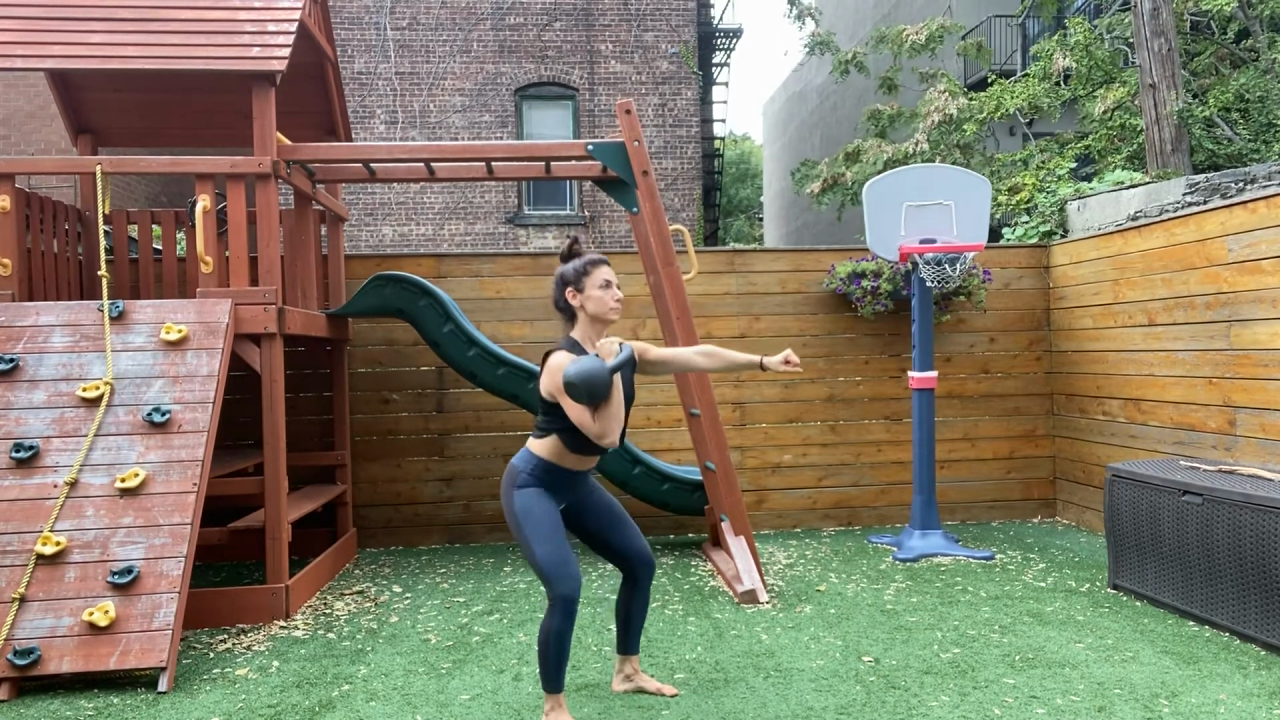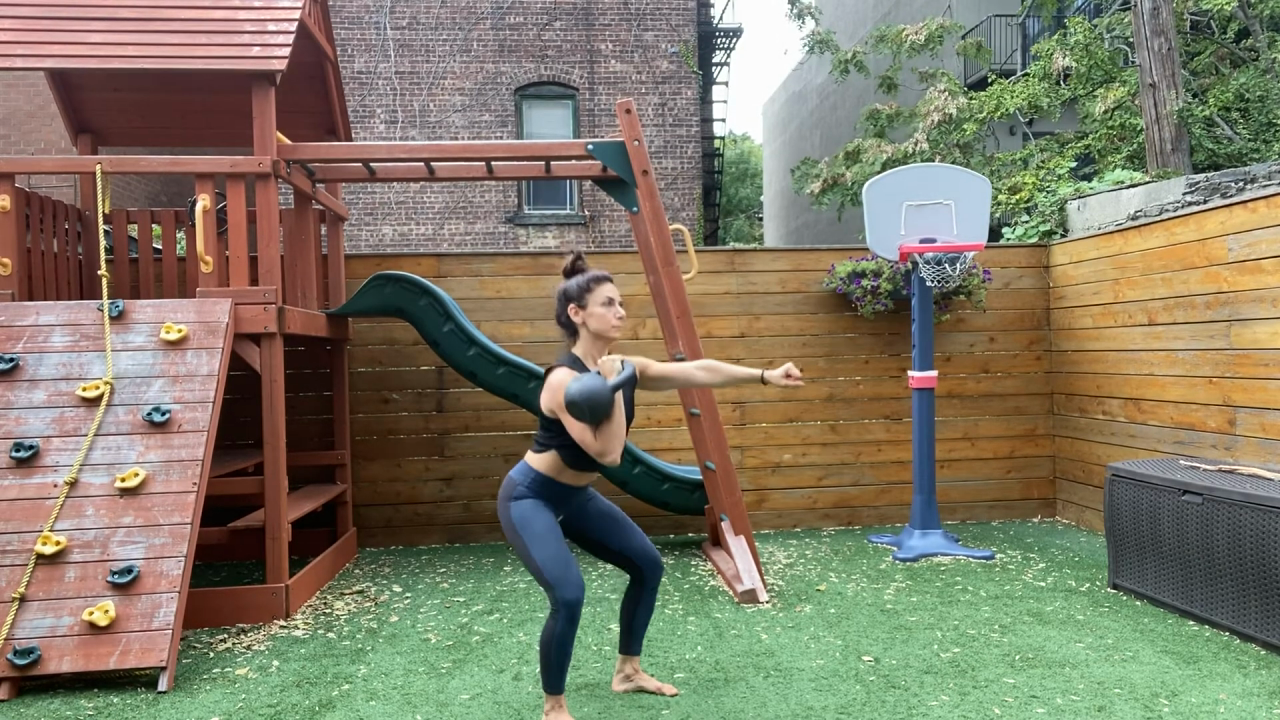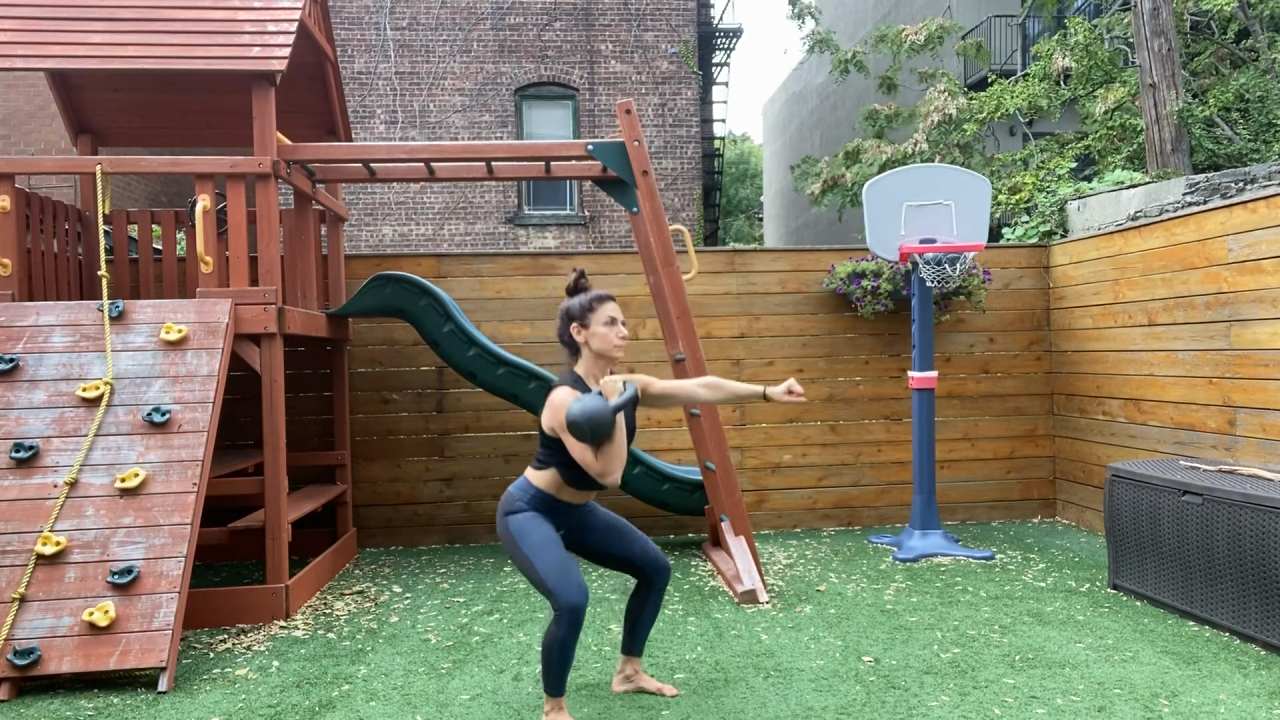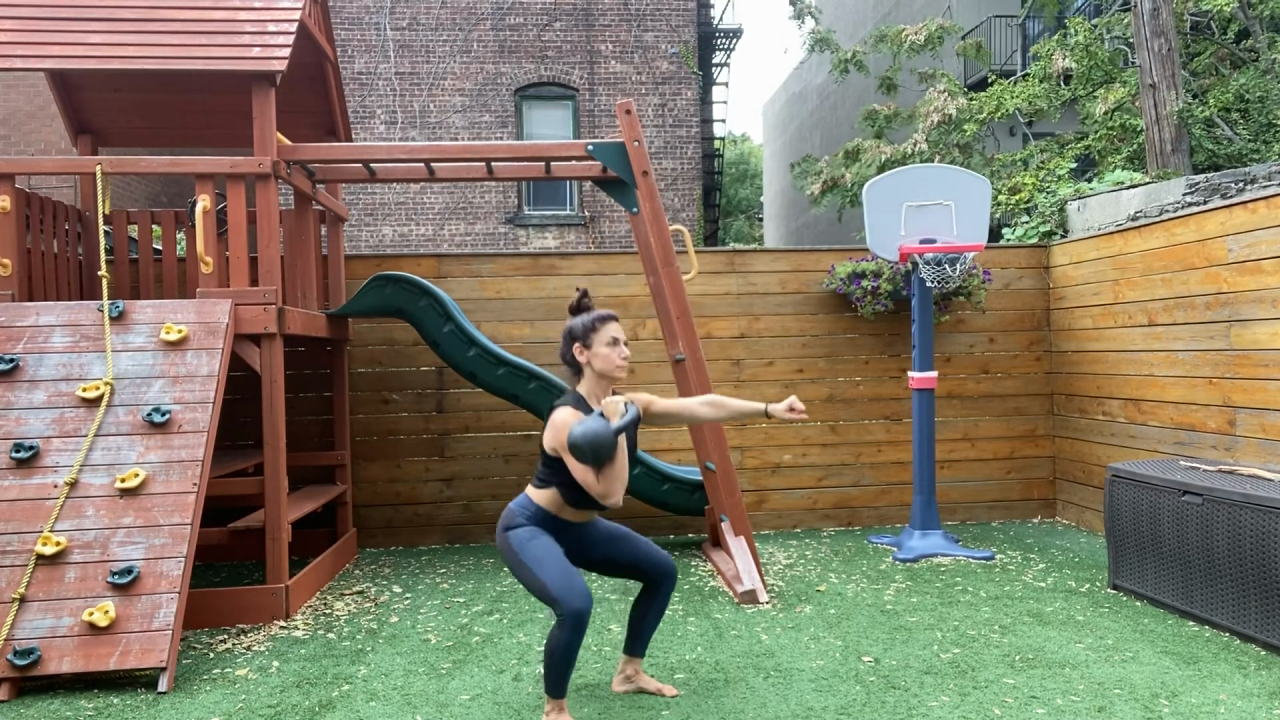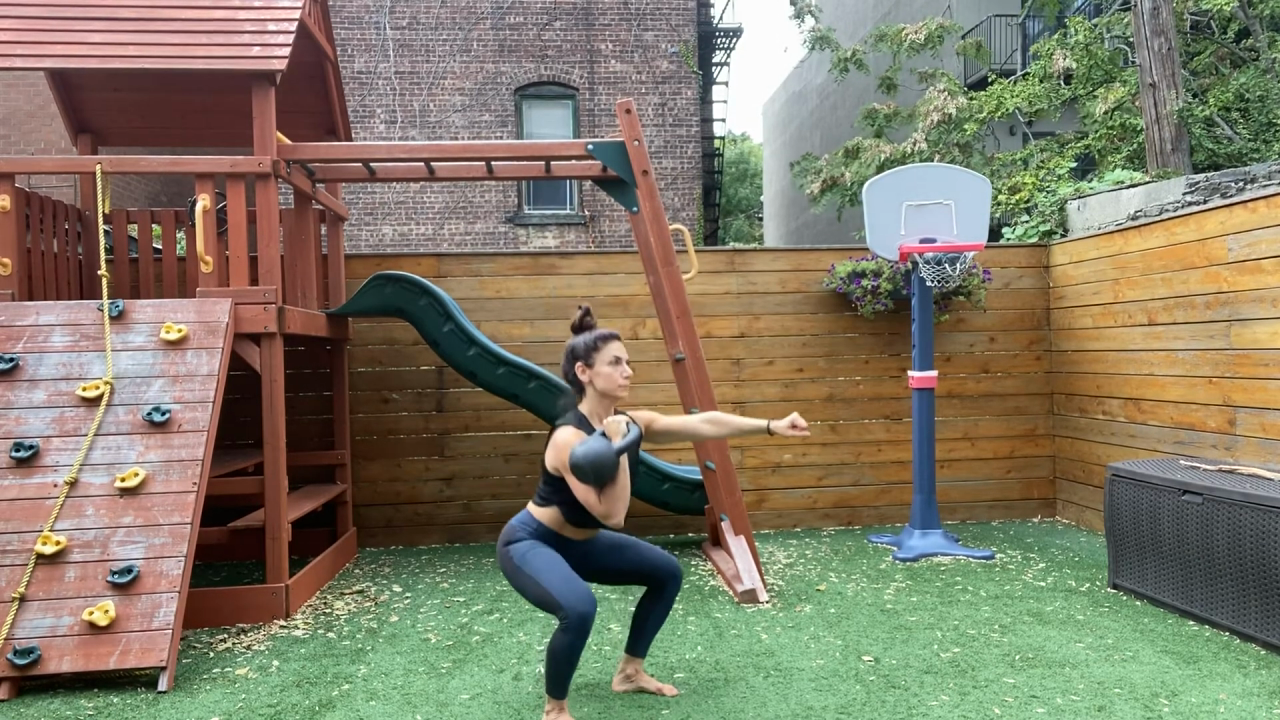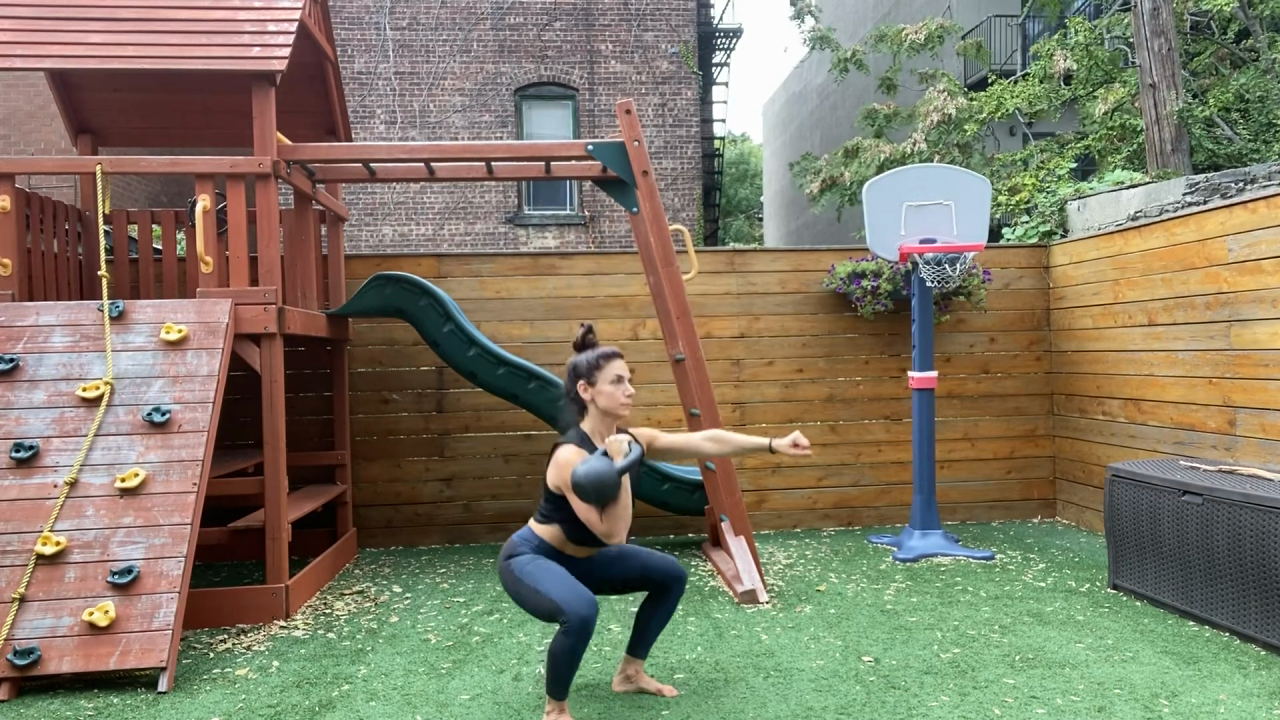
dt=0.1s
person 1, frame 1
left shoulder: (622, 352)
right shoulder: (562, 363)
left elbow: (697, 356)
right elbow: (606, 435)
left wrist: (764, 362)
right wrist: (607, 369)
left hip: (577, 483)
right hip: (532, 485)
left knee: (639, 563)
right knee: (565, 589)
left ankle: (627, 670)
person 1, frame 2
left shoulder: (623, 367)
right shoulder: (563, 379)
left elbow: (698, 370)
right elbow: (608, 452)
left wrist: (765, 376)
right wrist: (610, 388)
left hip: (576, 496)
right hip: (530, 496)
left knee: (647, 564)
right knee: (569, 593)
left ankle: (628, 670)
person 1, frame 3
left shoulder: (626, 386)
right shoulder: (564, 399)
left elbow: (701, 388)
right elbow: (609, 473)
left wrist: (768, 392)
right wrist: (611, 407)
left hip: (576, 511)
right hip: (528, 512)
left knee: (655, 567)
right knee: (571, 599)
left ankle: (629, 671)
person 1, frame 4
left shoulder: (628, 404)
right shoulder: (566, 418)
left elbow: (703, 406)
right elbow: (610, 494)
left wrist: (769, 409)
right wrist: (615, 429)
left hip: (578, 526)
right hip: (529, 527)
left knee: (661, 570)
right knee: (575, 604)
left ankle: (629, 671)
person 1, frame 5
left shoulder: (629, 423)
right shoulder: (568, 437)
left elbow: (705, 424)
right elbow: (612, 514)
left wrist: (773, 426)
right wrist: (617, 448)
left hip: (580, 543)
right hip: (529, 544)
left knee: (666, 572)
right knee: (579, 607)
left ankle: (630, 671)
person 1, frame 6
left shoulder: (631, 440)
right shoulder: (570, 456)
left elbow: (707, 441)
right elbow: (614, 534)
left wrist: (774, 444)
right wrist: (619, 467)
left hip: (582, 557)
right hip: (530, 558)
left knee: (670, 575)
right knee: (580, 611)
left ankle: (630, 672)
